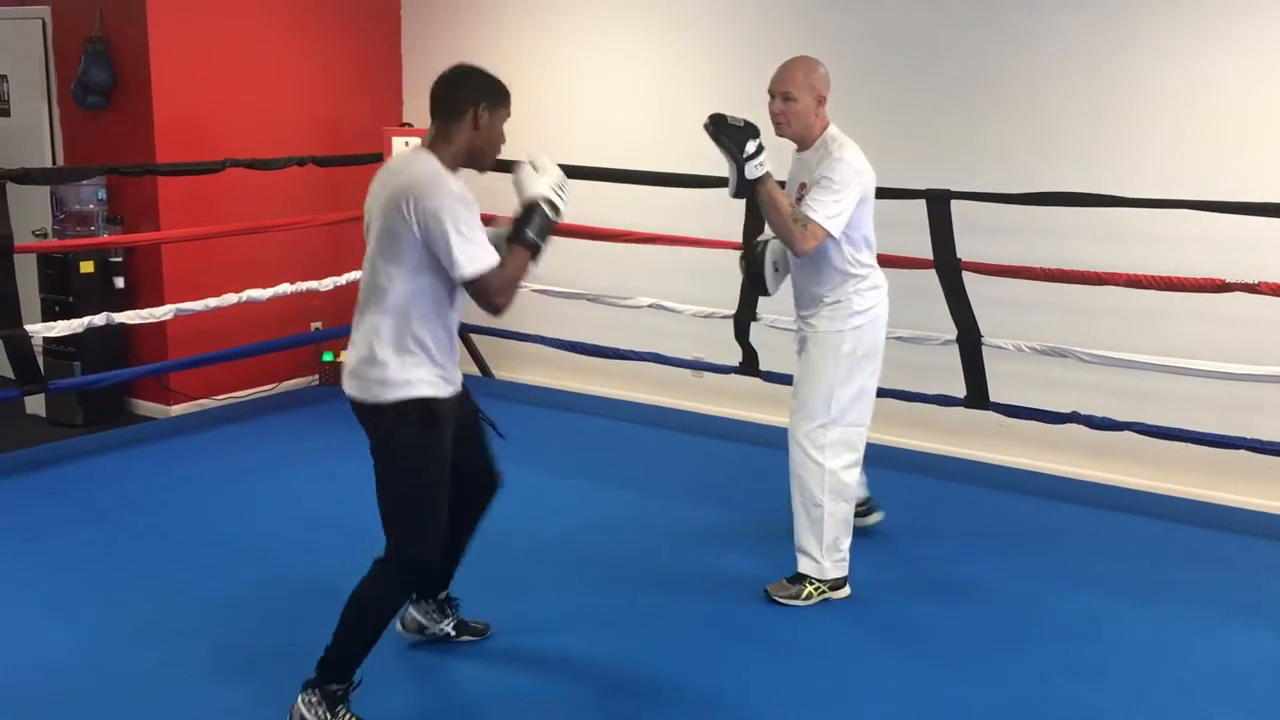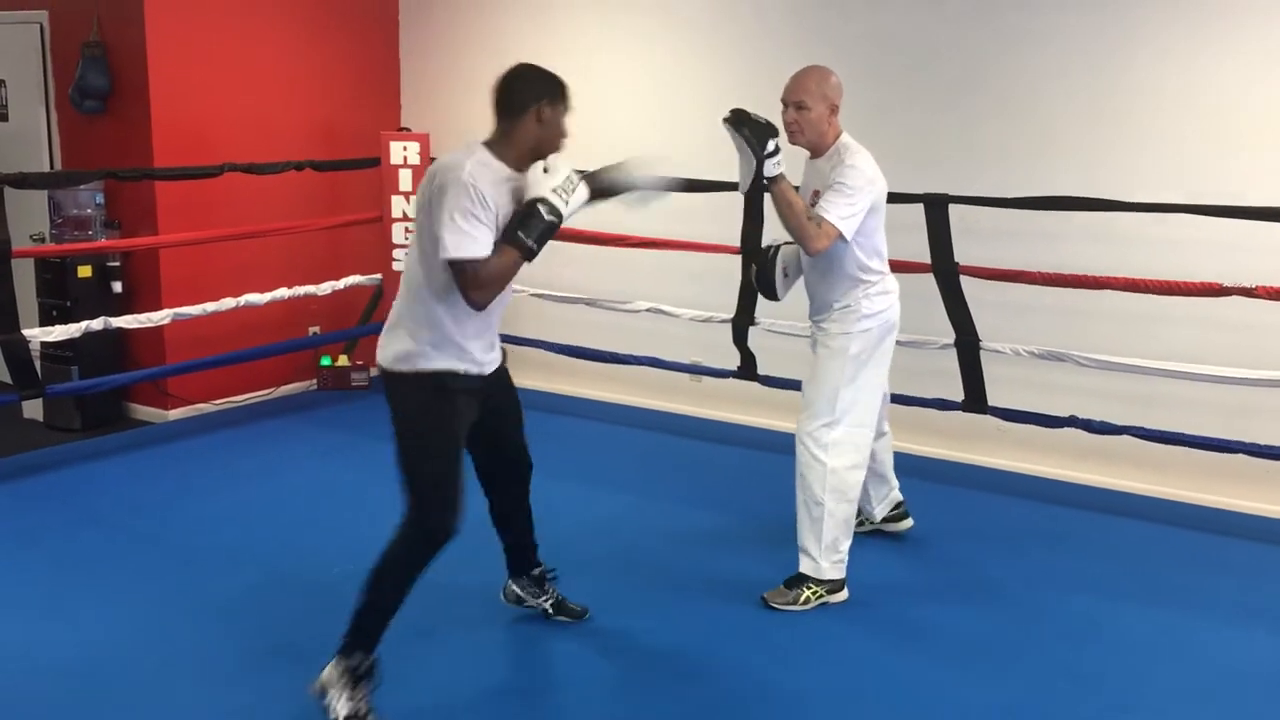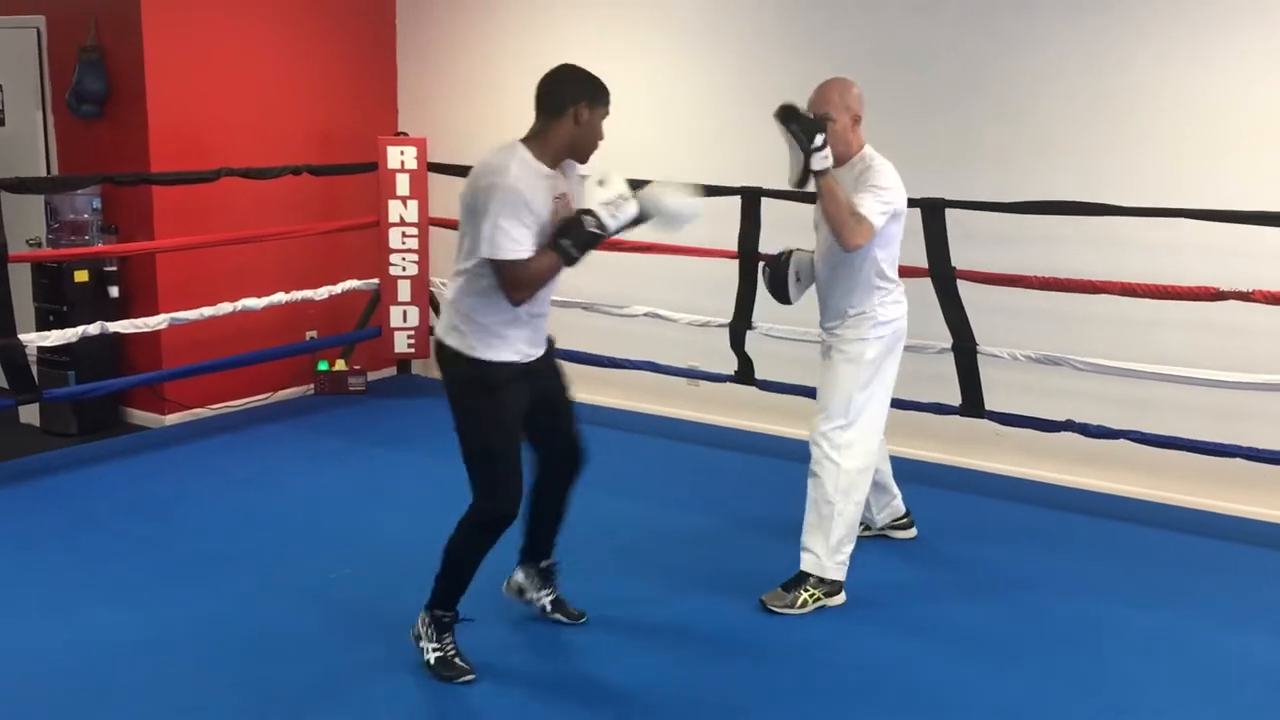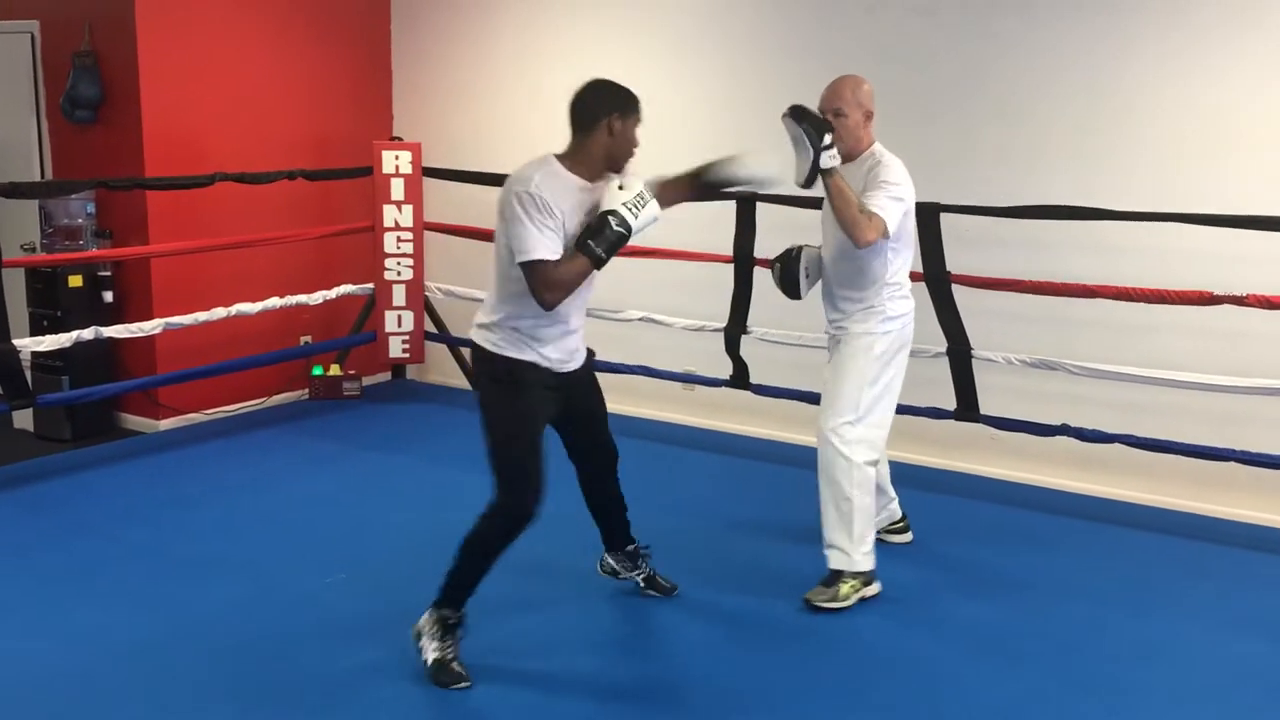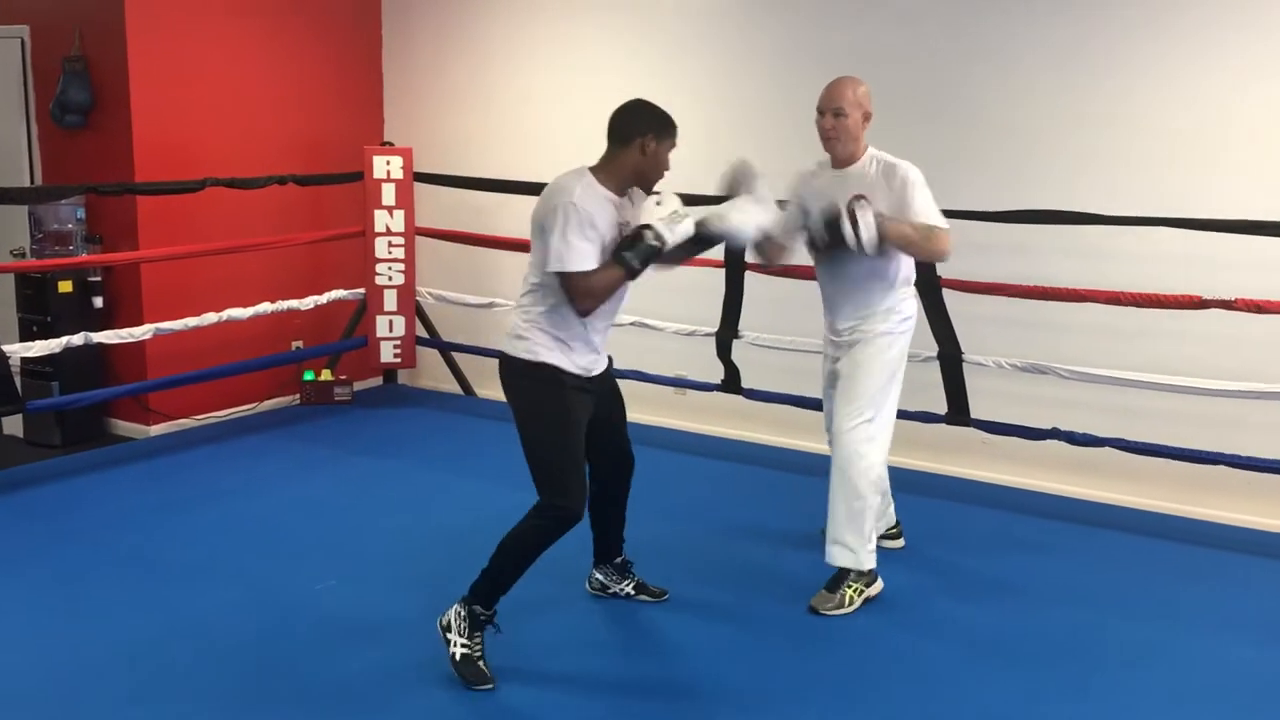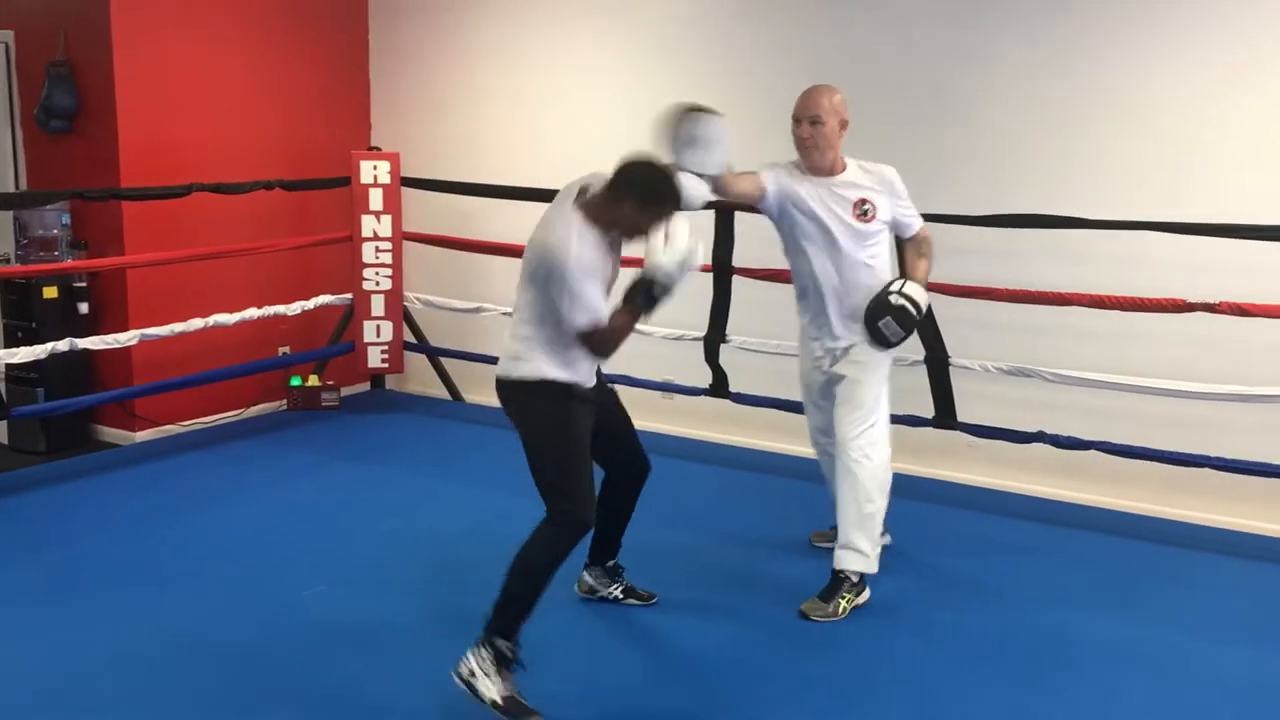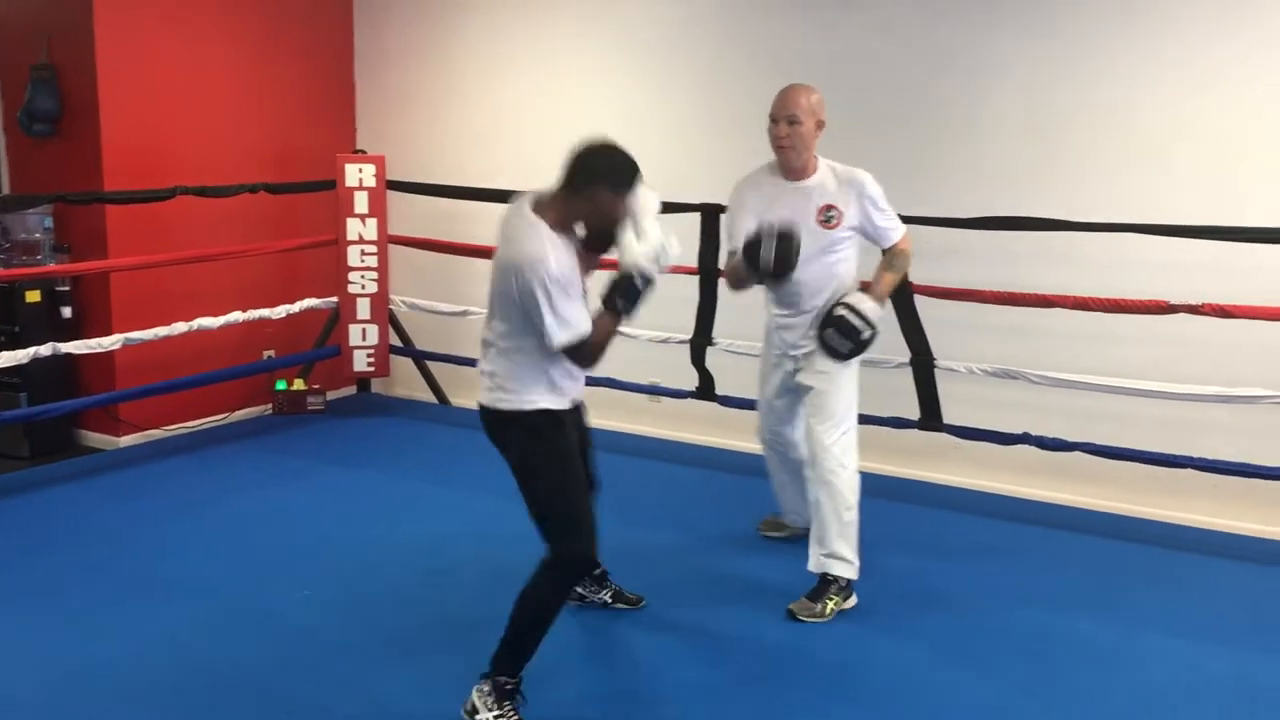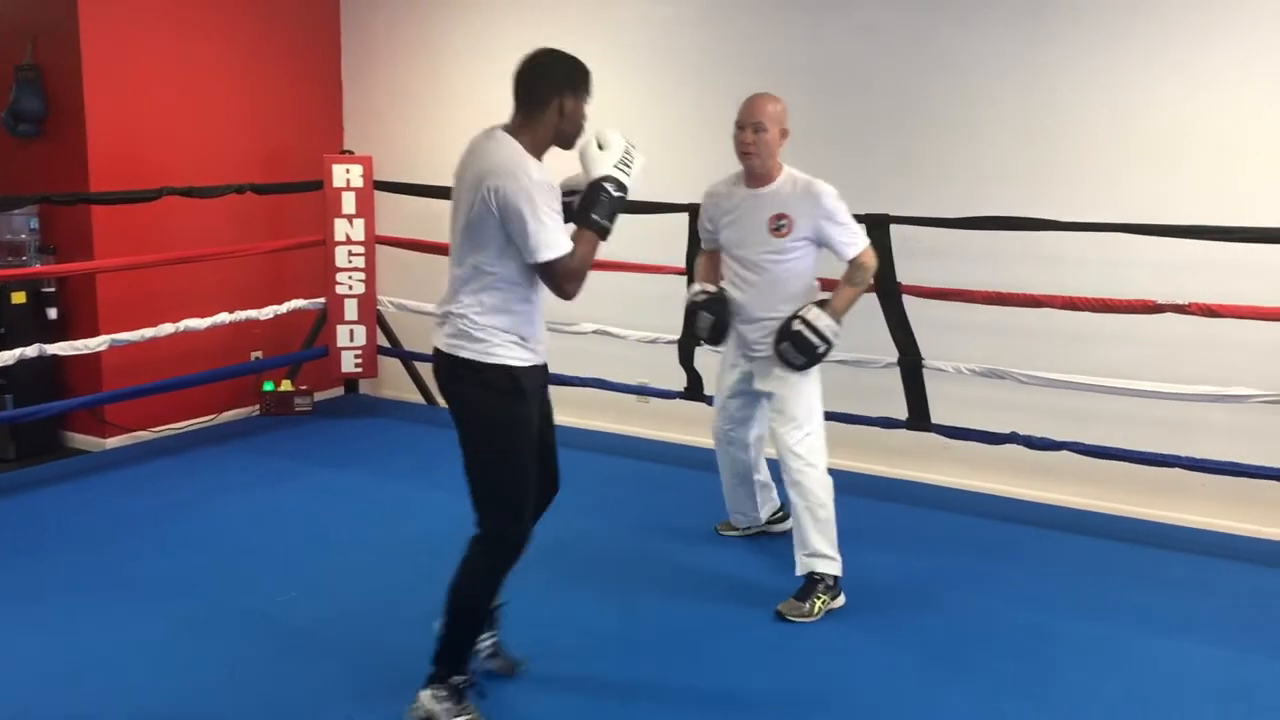
dt=0.2s
person 1, frame 1
left shoulder: (404, 172)
right shoulder: (440, 193)
right elbow: (494, 295)
left wrist: (501, 244)
right wrist: (535, 218)
left hip: (432, 376)
right hip: (402, 391)
left knee: (480, 483)
right knee: (410, 552)
left ankle: (427, 607)
person 1, frame 2
left shoulder: (512, 171)
right shoulder: (465, 175)
left elbow: (576, 187)
right elbow: (476, 286)
left wrist: (606, 181)
right wrist: (540, 221)
left hip: (479, 361)
right hip: (427, 371)
left knee: (512, 472)
right knee: (431, 523)
left ankle: (528, 581)
right ankle: (350, 666)
person 1, frame 3
left shoulder: (560, 170)
right shoulder: (504, 178)
left elbow: (564, 235)
right elbow: (517, 284)
left wrist: (659, 202)
right wrist: (586, 228)
left hip: (528, 349)
right hip: (479, 358)
left knee: (565, 457)
right knee: (498, 498)
left ankle: (534, 574)
right ankle: (436, 621)
person 1, frame 4
left shoulder: (602, 180)
right shoulder: (535, 188)
left elbow: (661, 194)
right elbow: (548, 289)
left wrist: (715, 175)
right wrist: (609, 232)
left hip: (567, 356)
right hip: (512, 361)
left knee: (599, 460)
right knee: (517, 502)
left ankle: (625, 557)
right ankle: (440, 621)
person 1, frame 5
left shoulder: (631, 195)
right shoulder: (574, 201)
left elbow: (660, 250)
right elbow: (583, 299)
left wrist: (719, 225)
right wrist: (644, 244)
left hip: (589, 362)
right hip: (542, 364)
left knee: (616, 469)
right knee: (563, 504)
left ankle: (610, 571)
right ankle: (468, 615)
person 1, frame 6
left shoulder: (587, 193)
right shoulder: (567, 253)
right elbow: (596, 340)
right wrist: (654, 282)
left hip: (575, 377)
right hip: (540, 384)
left knee: (631, 467)
right knee: (570, 515)
left ankle: (602, 575)
right ankle: (489, 655)
person 1, frame 7
left shoulder: (538, 207)
right shoulder: (541, 260)
left elbow: (571, 259)
right elbow: (586, 350)
left wrist: (601, 245)
right wrist: (631, 285)
left hip: (547, 396)
right hip: (525, 410)
left knee: (582, 488)
right knee: (569, 544)
left ankle: (586, 581)
person 1, frame 8
left shoulder: (489, 145)
right shoulder: (519, 175)
right elbow: (567, 279)
left wrist: (575, 195)
right wrist: (605, 198)
left hip: (500, 357)
right hip: (490, 365)
left knee: (542, 486)
right knee: (502, 527)
left ankle: (478, 629)
person 2, frame 1
left shoulder: (841, 162)
right shoulder: (805, 154)
left elbow: (804, 239)
left wrist: (754, 173)
right wrist: (776, 254)
left hip: (847, 314)
right hip: (827, 310)
left knee: (817, 433)
right knee: (836, 417)
left ankle: (824, 571)
right ankle: (854, 502)
person 2, frame 2
left shoulder: (853, 169)
right shoulder: (817, 163)
left elbow: (817, 239)
left wrist: (771, 171)
right wrist: (790, 259)
left hip: (858, 317)
right hip: (842, 314)
left knee: (822, 435)
right knee: (858, 420)
left ankle: (821, 574)
right ankle: (886, 505)
person 2, frame 3
left shoulder: (876, 175)
right shoulder: (833, 170)
left elbow: (854, 237)
left wrist: (817, 167)
right wrist: (806, 264)
left hip: (870, 326)
right hip: (842, 324)
left knee: (834, 439)
right knee: (856, 429)
left ankle: (821, 575)
right ankle: (888, 513)
person 2, frame 4
left shoulder: (884, 170)
right shoulder: (840, 170)
left elbow: (864, 235)
left wrist: (829, 164)
right wrist: (811, 261)
left hip: (878, 321)
right hip: (847, 321)
left knee: (841, 433)
right knee: (859, 428)
left ankle: (856, 567)
right ankle: (886, 517)
person 2, frame 5
left shoulder: (896, 174)
right shoulder: (810, 182)
left elbow: (938, 242)
right elbow: (775, 250)
left wrist: (873, 225)
left hip: (885, 328)
right hip: (840, 329)
left knee: (857, 439)
right knee: (845, 435)
left ankle: (856, 567)
right ankle: (879, 522)
person 2, frame 6
left shoulder: (882, 181)
right shoulder: (783, 181)
left elbow: (919, 237)
right elbow: (739, 186)
left wrist: (913, 287)
right wrist: (703, 168)
left hip: (870, 337)
right hip: (818, 338)
left knee: (861, 447)
right knee: (830, 440)
left ankle: (853, 573)
right ankle: (867, 527)
person 2, frame 7
left shoulder: (854, 186)
right shoulder: (750, 191)
left elbow: (899, 248)
right elbow: (734, 273)
left wrist: (870, 300)
right wrist: (752, 262)
left hip: (831, 342)
right hip: (779, 339)
left knee: (829, 450)
right knee: (776, 432)
left ankle: (838, 577)
right ankle: (799, 513)
person 2, frame 8
left shoulder: (812, 195)
right shoulder: (717, 196)
left elbow: (864, 262)
left wrist: (829, 315)
right wrist: (704, 291)
left hip: (791, 346)
right hip: (739, 343)
left knee: (799, 451)
right knee: (731, 434)
left ankle: (823, 575)
right ankle: (756, 513)
